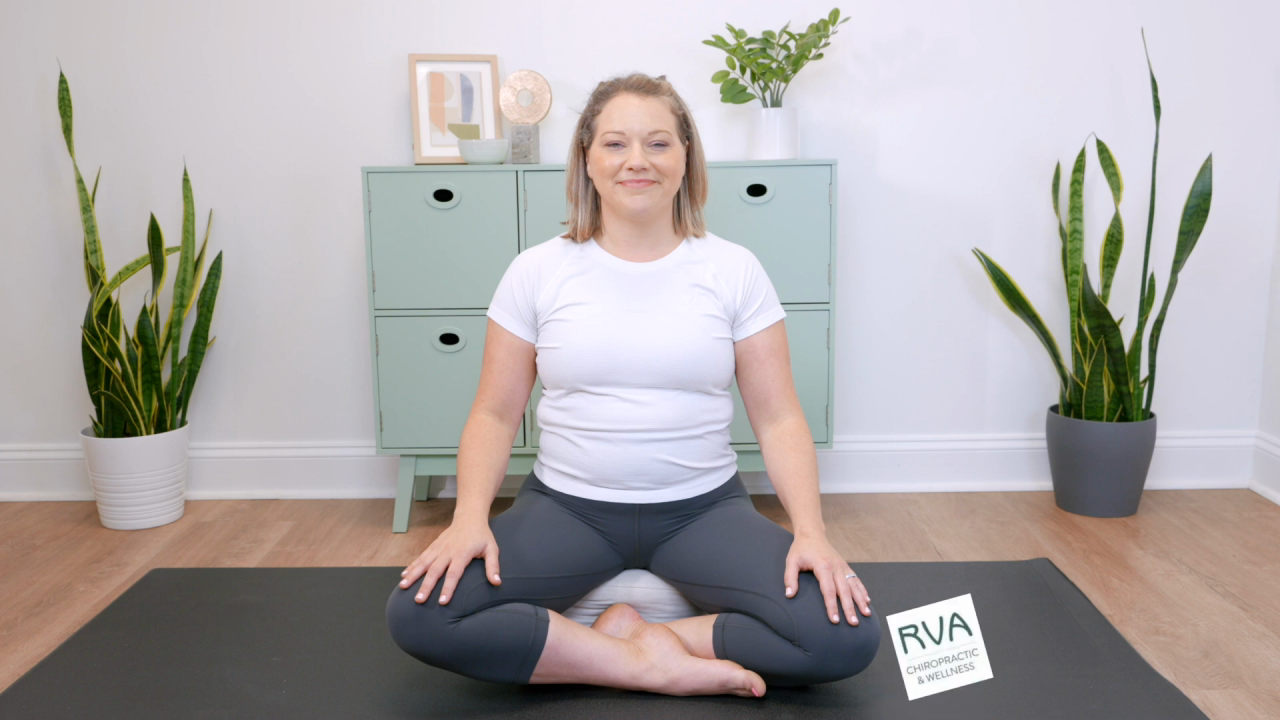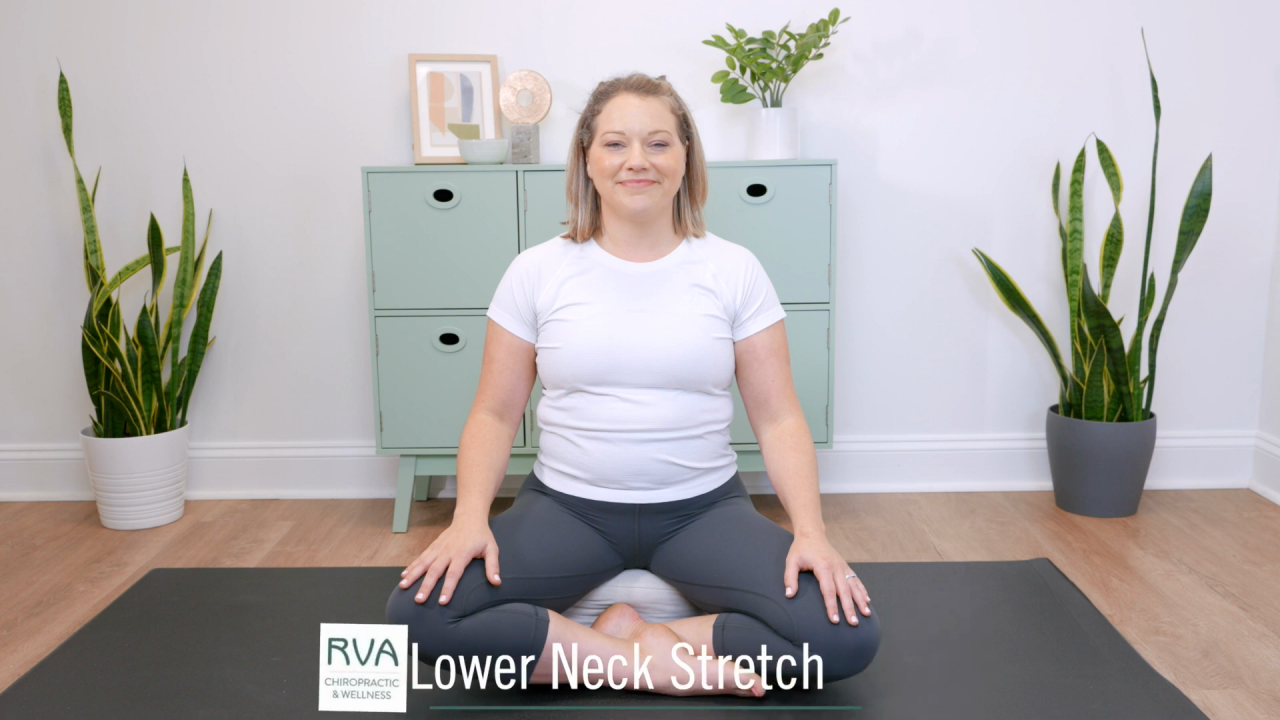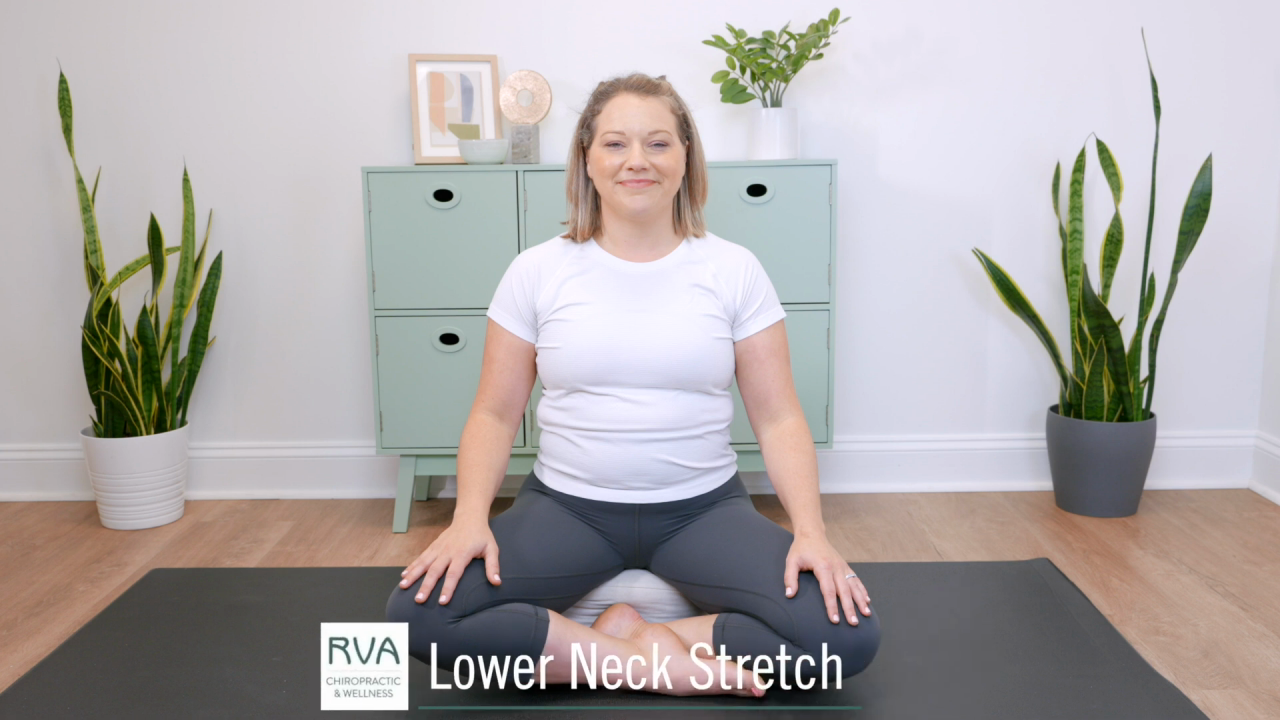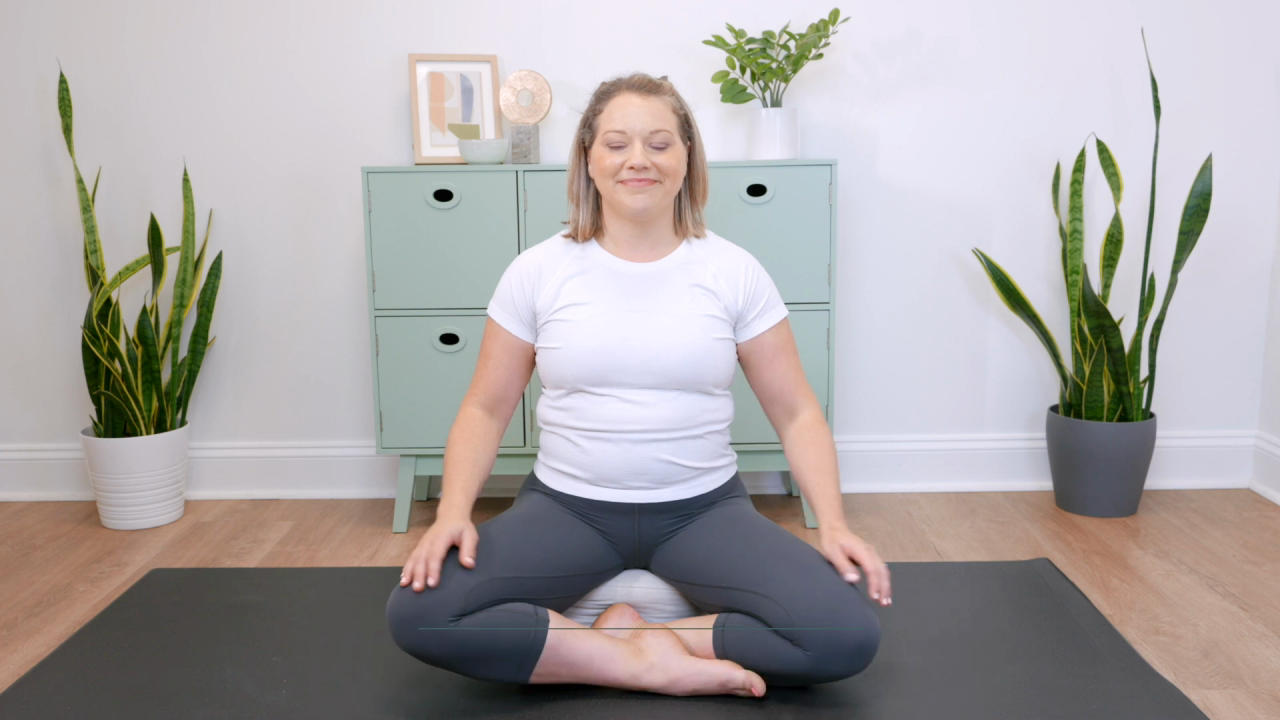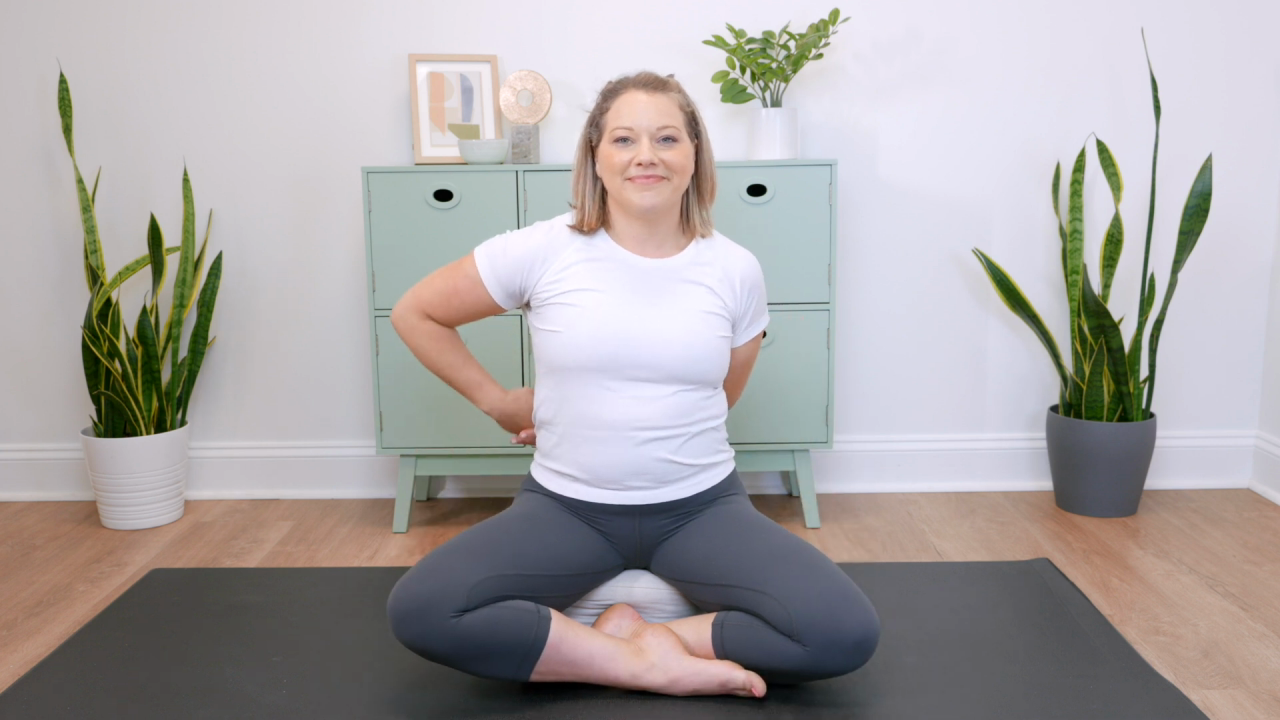
dt=1s
person 1, frame 1
left shoulder: (734, 270)
right shoulder: (537, 271)
left elbow: (778, 418)
right elbow: (495, 414)
left wrist: (810, 531)
right wrist: (469, 519)
left hip: (703, 507)
right hip: (567, 506)
left knee: (846, 635)
right knee: (418, 615)
left ankle: (633, 633)
right ankle: (652, 665)
person 1, frame 2
left shoulder: (733, 270)
right shoulder: (536, 271)
left elbow: (778, 418)
right elbow: (495, 414)
left wrist: (810, 530)
right wrist: (469, 518)
left hip: (703, 507)
right hip: (566, 506)
left knee: (847, 634)
right knee: (419, 614)
left ankle: (623, 641)
right ankle: (652, 662)
person 1, frame 3
left shoulder: (734, 270)
right shoulder: (537, 271)
left elbow: (778, 418)
right elbow: (495, 414)
left wrist: (810, 530)
right wrist: (469, 518)
left hip: (703, 506)
right hip: (566, 506)
left knee: (847, 632)
right knee: (418, 614)
left ankle: (626, 640)
right ankle: (654, 662)
person 1, frame 4
left shoulder: (734, 271)
right shoulder: (538, 270)
left elbow: (795, 412)
right elbow: (485, 408)
left wrist: (833, 524)
right wrist: (453, 510)
left hip: (701, 507)
right hip: (566, 505)
left knee: (846, 633)
right knee: (418, 614)
left ankle: (634, 640)
right ankle: (653, 665)
person 1, frame 5
left shoulder: (735, 270)
right shoulder: (543, 250)
right elbow: (415, 314)
left wrist: (631, 419)
right wrist: (497, 401)
left hip: (700, 506)
right hip: (565, 506)
left knee: (848, 632)
right knee: (418, 611)
left ankle: (634, 637)
right ankle: (651, 664)
